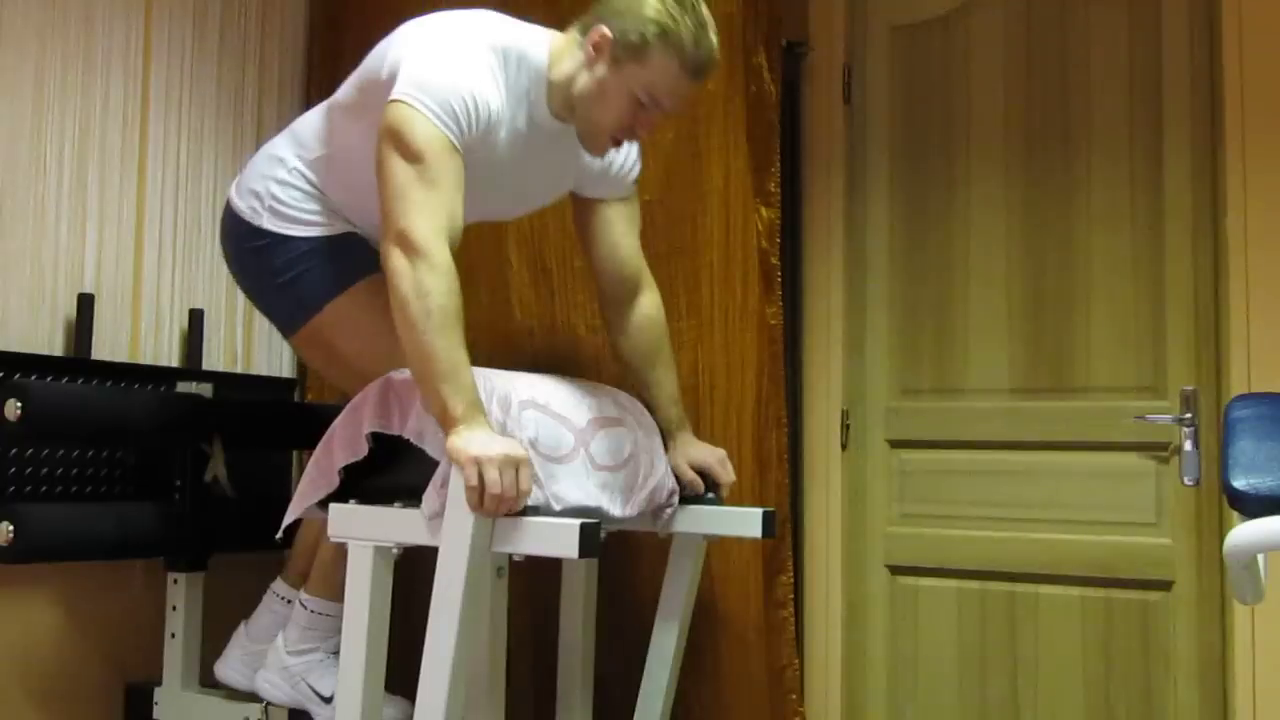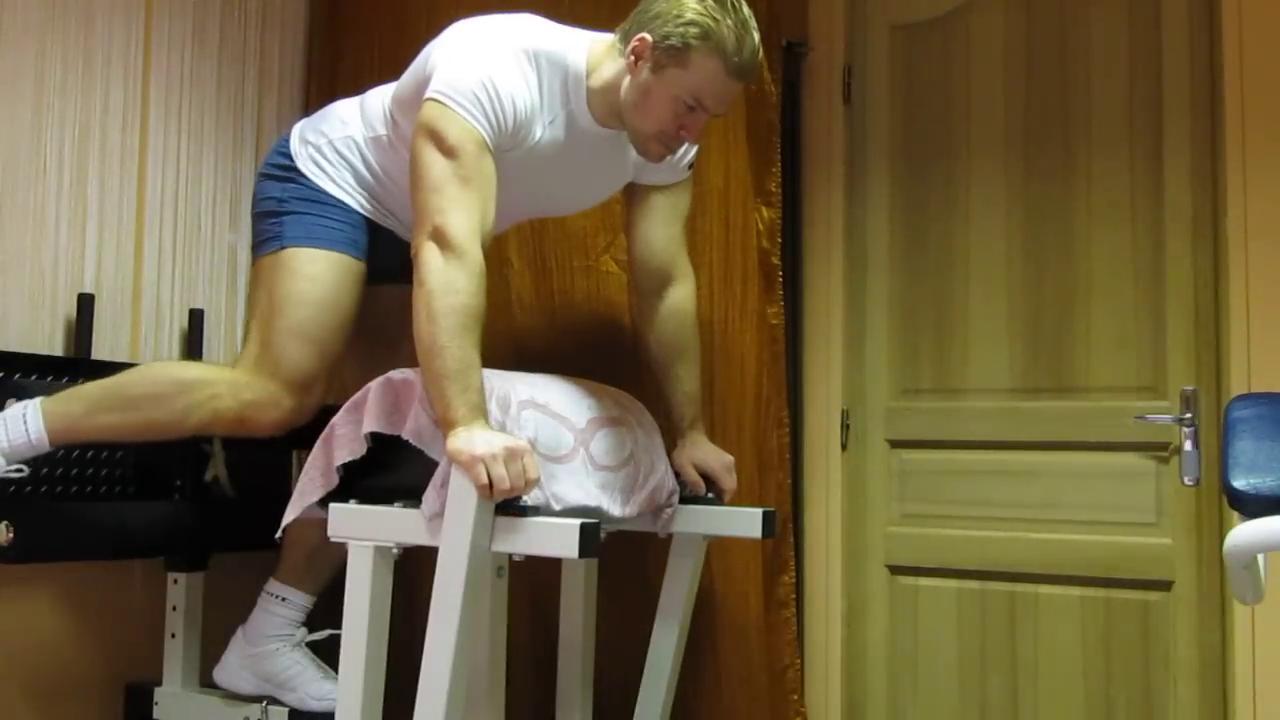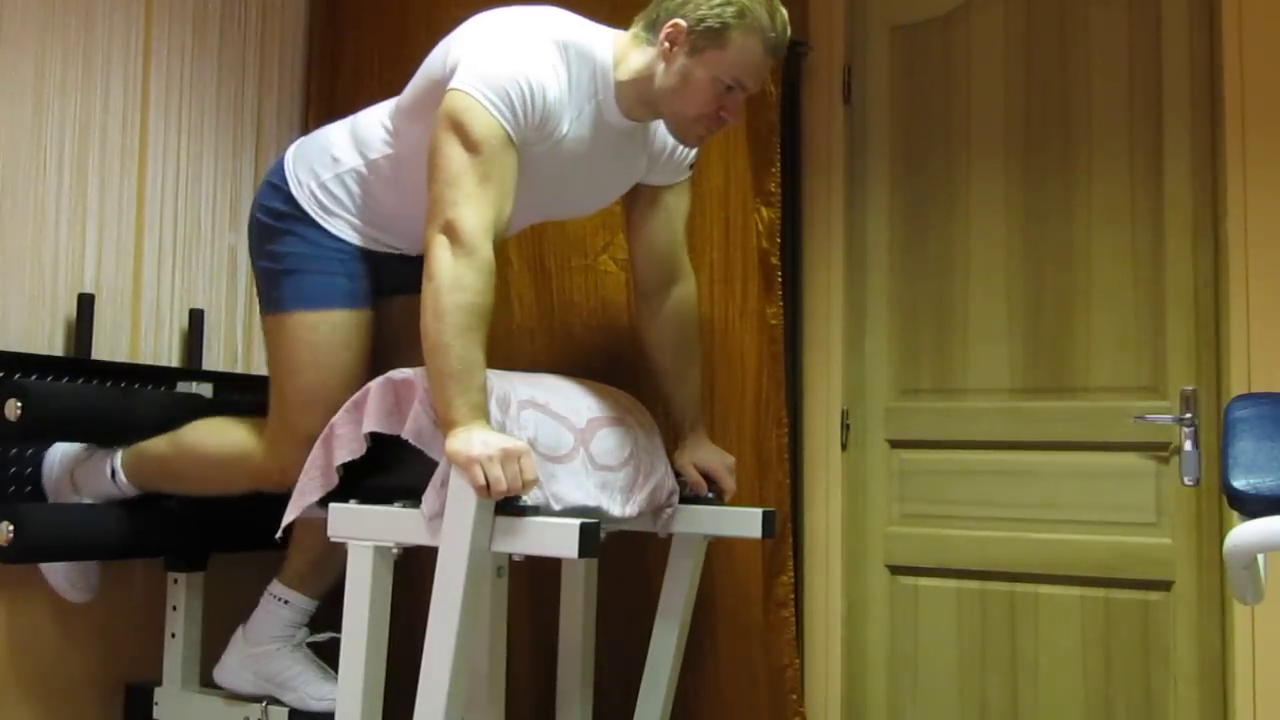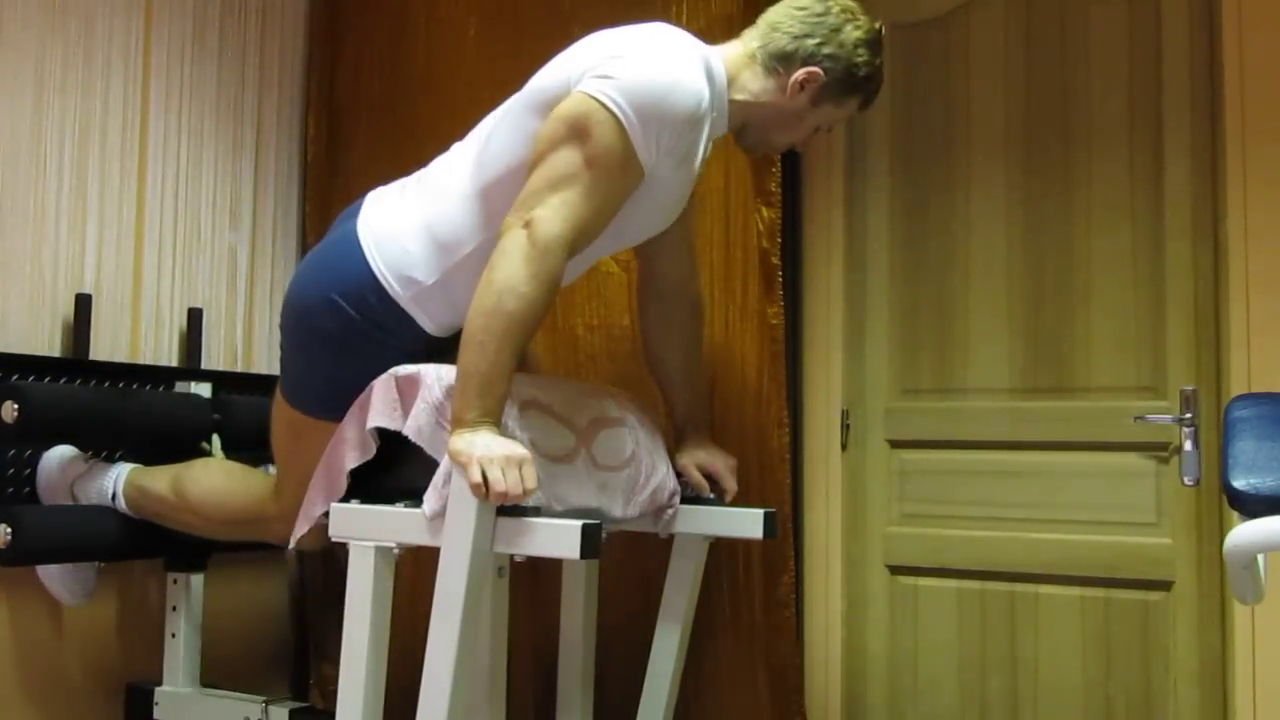
dt=1s
person 1, frame 1
left shoulder: (610, 139)
right shoulder: (457, 69)
left elbow: (630, 292)
right elbow: (415, 252)
left wrist: (676, 433)
right wrist: (465, 424)
left hip: (361, 233)
right hip: (286, 219)
right knee: (423, 417)
left ankle: (265, 640)
right ankle: (302, 653)
person 1, frame 2
left shoulder: (663, 138)
right shoulder: (495, 67)
left elbow: (665, 285)
right elbow: (448, 246)
left wrist: (689, 431)
right wrist: (465, 425)
left hip: (407, 229)
right hip: (331, 179)
right knee: (272, 396)
left ankle: (266, 642)
person 1, frame 3
left shoulder: (664, 141)
left elbow: (665, 287)
right elbow: (461, 240)
left wrist: (691, 433)
right wrist: (466, 423)
left hip: (404, 244)
right hip: (322, 210)
right knee: (306, 446)
left ankle: (267, 644)
right ankle: (91, 473)
person 1, frame 4
left shoulder: (691, 111)
right shoulder: (660, 83)
left elbow: (669, 287)
right elbow: (535, 239)
left wrist: (693, 431)
right wrist: (473, 427)
left hip: (404, 273)
right hip: (368, 293)
right knee: (300, 511)
left ankle: (295, 462)
right ankle: (89, 481)
